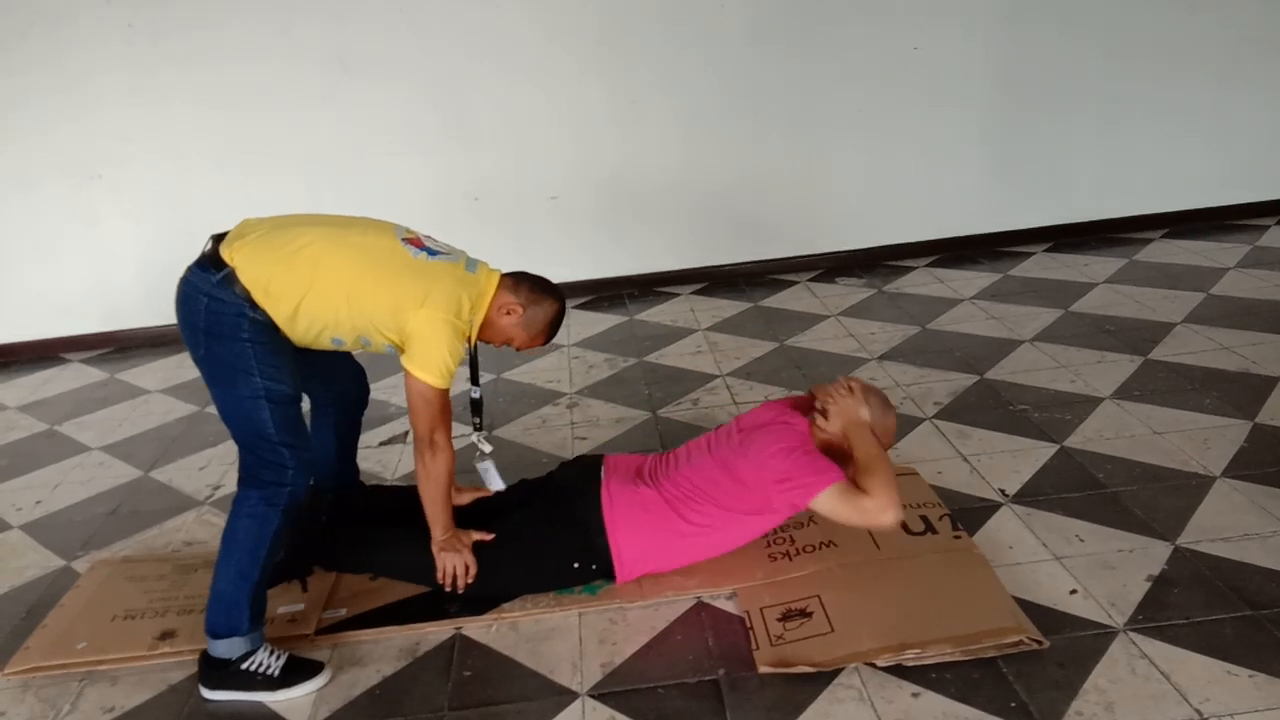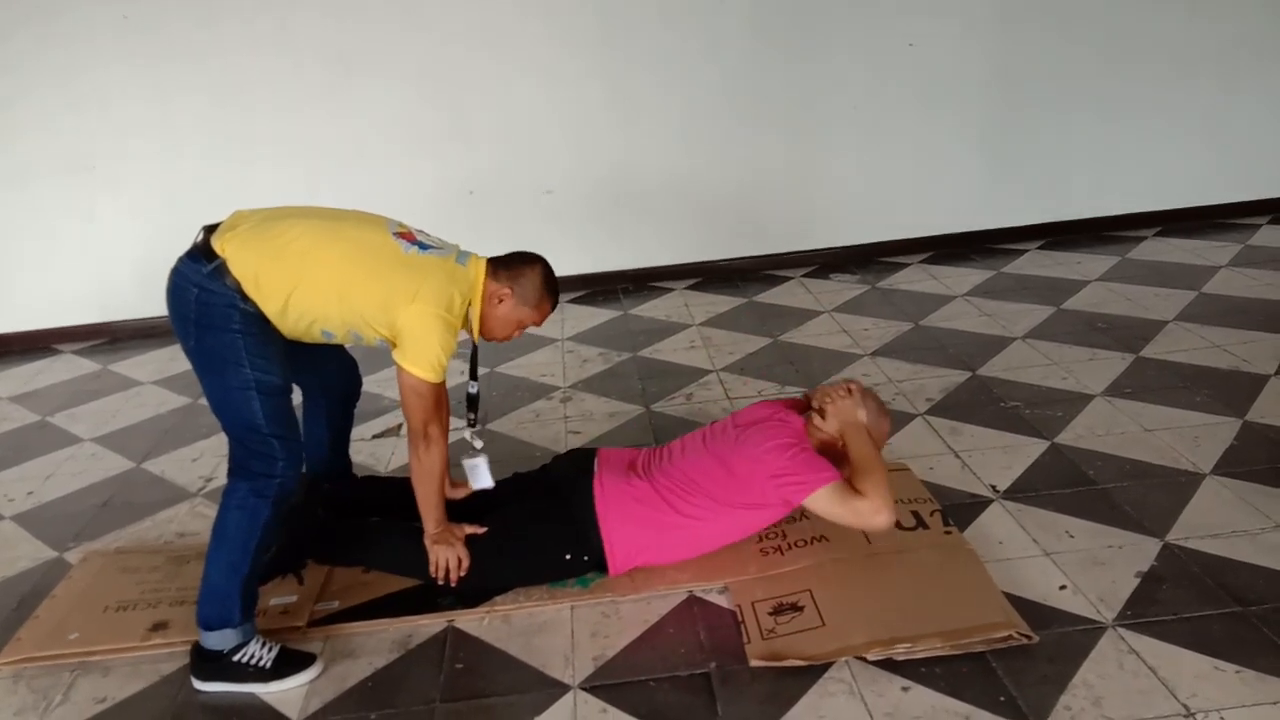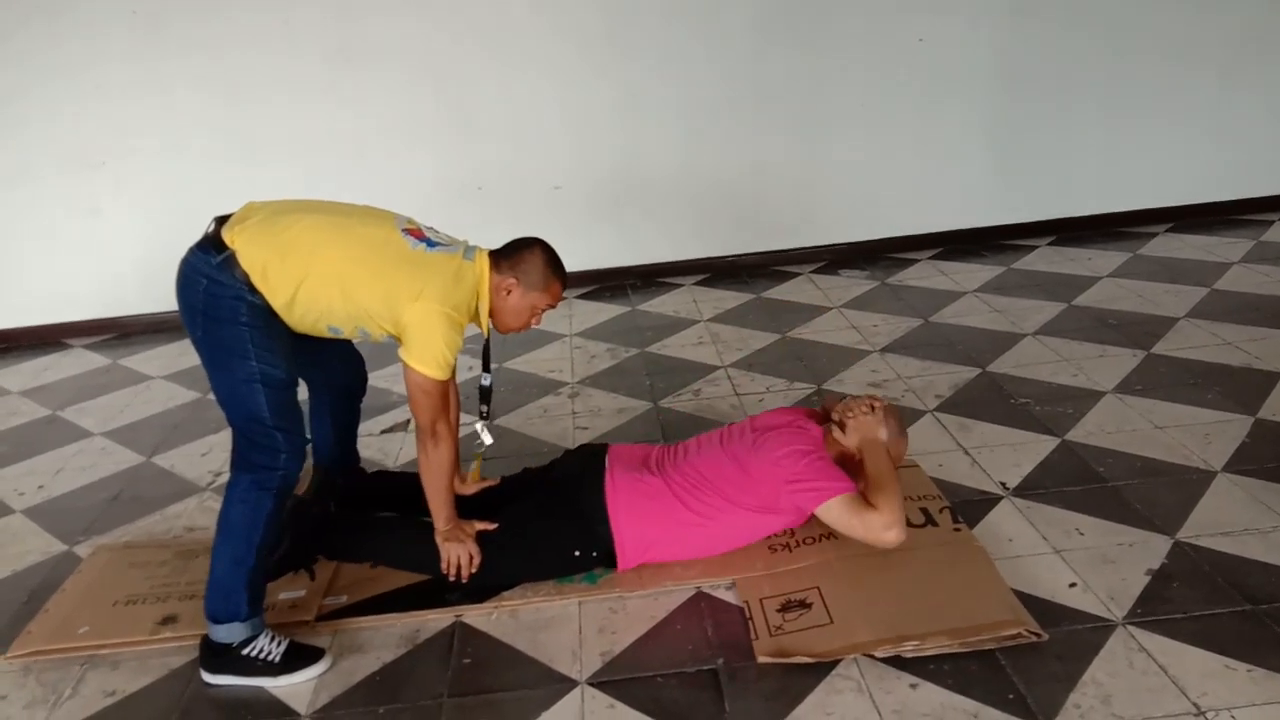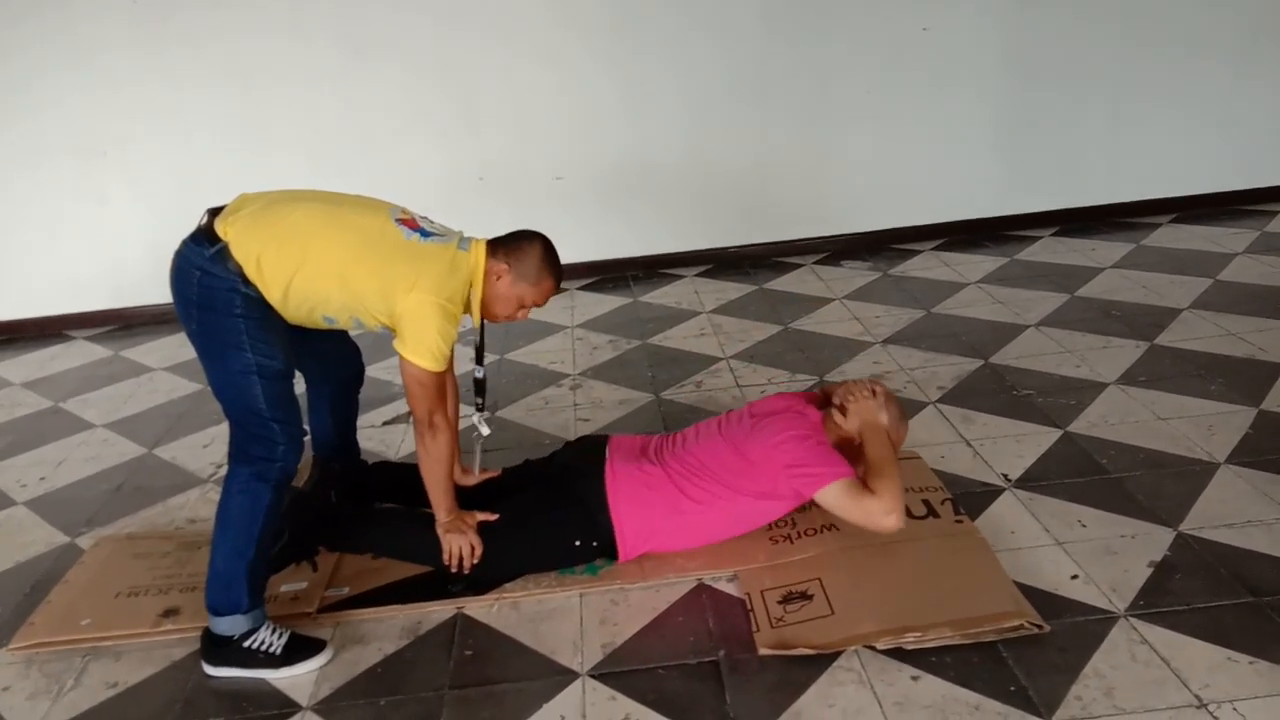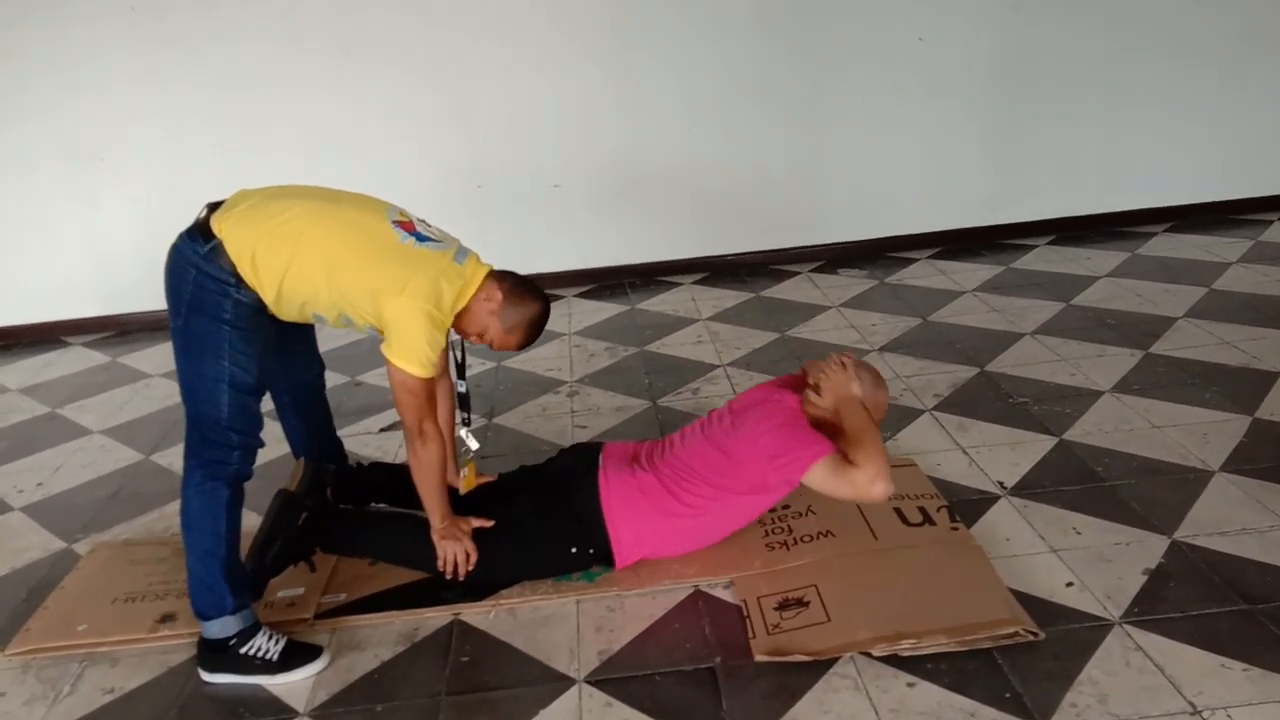
dt=1s
person 1, frame 1
left shoulder: (790, 413)
right shoulder: (794, 459)
right elbow: (882, 510)
left wrist: (837, 401)
right wrist: (857, 432)
left hip: (597, 483)
right hip: (597, 540)
left knee: (458, 521)
left ankle: (334, 507)
right ankle: (314, 543)
person 1, frame 2
left shoulder: (781, 414)
right shoulder: (789, 455)
left elbow: (811, 402)
right elbow: (877, 511)
left wrist: (828, 405)
right wrist: (856, 429)
left hip: (590, 477)
right hip: (588, 534)
left knee: (455, 511)
left ankle: (325, 501)
right ankle: (310, 535)
person 1, frame 3
left shoulder: (798, 422)
right shoulder: (804, 463)
left elbow: (832, 413)
right elbow: (887, 527)
left wrist: (846, 418)
right wrist: (875, 446)
left hip: (599, 473)
right hip: (596, 531)
left knee: (467, 507)
left ankle: (338, 497)
right ankle: (319, 531)
person 1, frame 4
left shoulder: (801, 404)
right shoulder: (804, 447)
right elbow: (887, 513)
left wrist: (850, 405)
right wrist: (872, 425)
left hip: (601, 465)
right hip: (600, 520)
left knee: (471, 499)
left ankle: (342, 484)
right ankle: (321, 522)
person 1, frame 5
left shoulder: (782, 393)
right shoulder: (787, 433)
left elbow: (813, 379)
right elbow: (873, 483)
left wrist: (830, 389)
right wrist: (849, 401)
left hip: (593, 472)
right hip: (595, 528)
left knee: (468, 502)
left ankle: (336, 485)
right ankle: (312, 528)
person 2, frame 1
left shoulder: (463, 279)
right shoulder: (442, 316)
left elbow: (436, 401)
right elbow: (431, 440)
left wrist: (447, 492)
right wrist: (443, 536)
left hip: (248, 271)
right hip: (226, 306)
left knee: (343, 389)
right knee: (281, 472)
right ankle: (231, 653)
person 2, frame 2
left shoulder: (452, 273)
right shoulder: (433, 310)
left elbow: (433, 395)
right elbow: (425, 432)
left wrist: (441, 485)
right wrist: (436, 529)
left hip: (241, 265)
right hip: (216, 295)
left knee: (335, 382)
right knee: (272, 464)
right ankle: (222, 645)
person 2, frame 3
left shoulder: (459, 269)
right shoulder: (440, 306)
left elbow: (443, 388)
right elbow: (433, 429)
left wrist: (454, 480)
right wrist: (446, 526)
left hip: (254, 258)
right hip: (226, 287)
left knee: (341, 378)
right knee: (274, 456)
right ankle: (231, 637)
person 2, frame 4
left shoulder: (454, 259)
right shoulder: (433, 297)
left elbow: (442, 378)
right elbow: (431, 421)
left wrist: (454, 470)
right wrist: (447, 518)
left hip: (251, 247)
right hip: (220, 279)
left knee: (339, 372)
right knee: (272, 450)
right ankle: (232, 630)
person 2, frame 5
left shoulder: (456, 272)
right shoulder: (420, 305)
left elbow: (437, 379)
right elbow: (421, 429)
left wrist: (450, 474)
right wrist: (443, 525)
left hip: (252, 248)
right hip: (216, 273)
left knee: (304, 390)
right knee: (224, 452)
right ankle: (225, 635)
